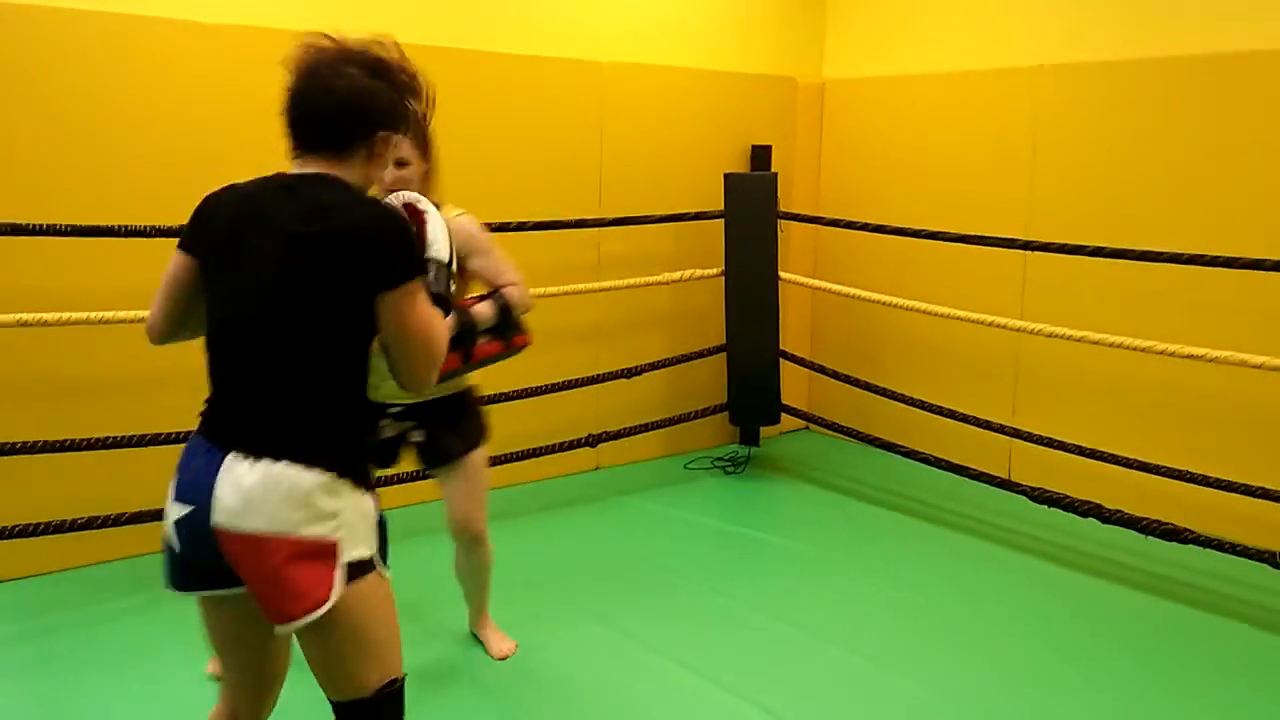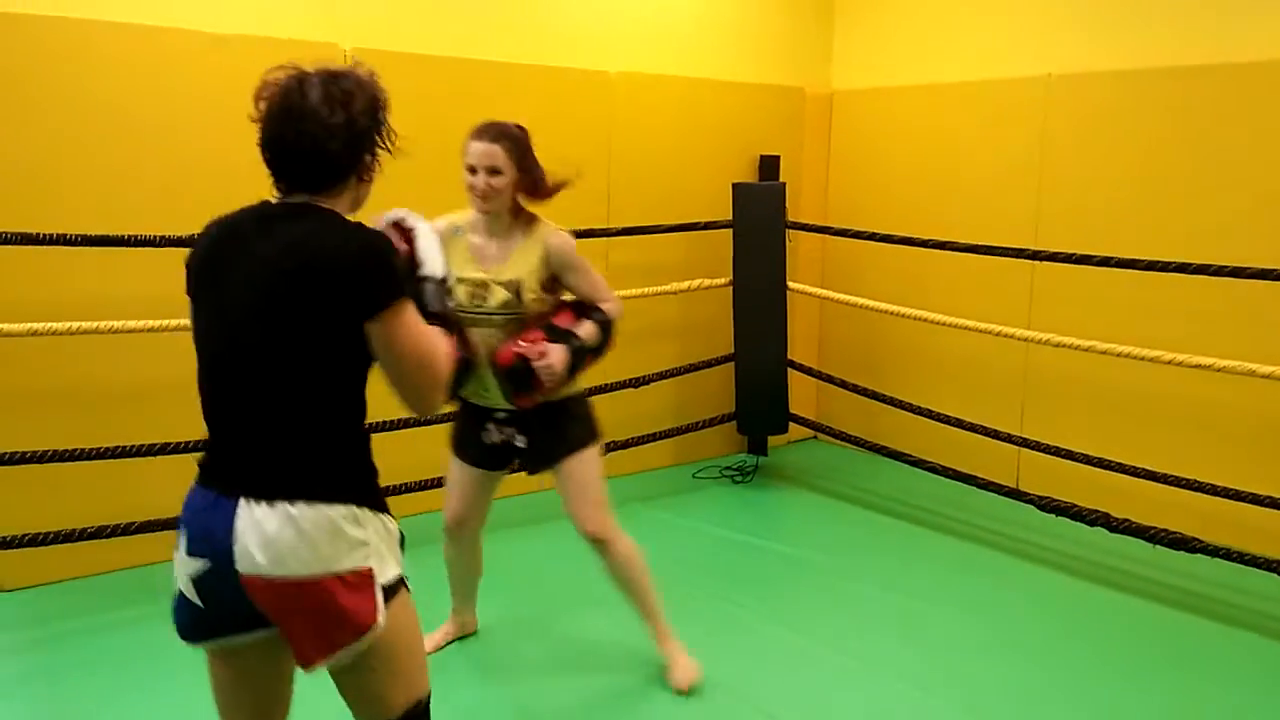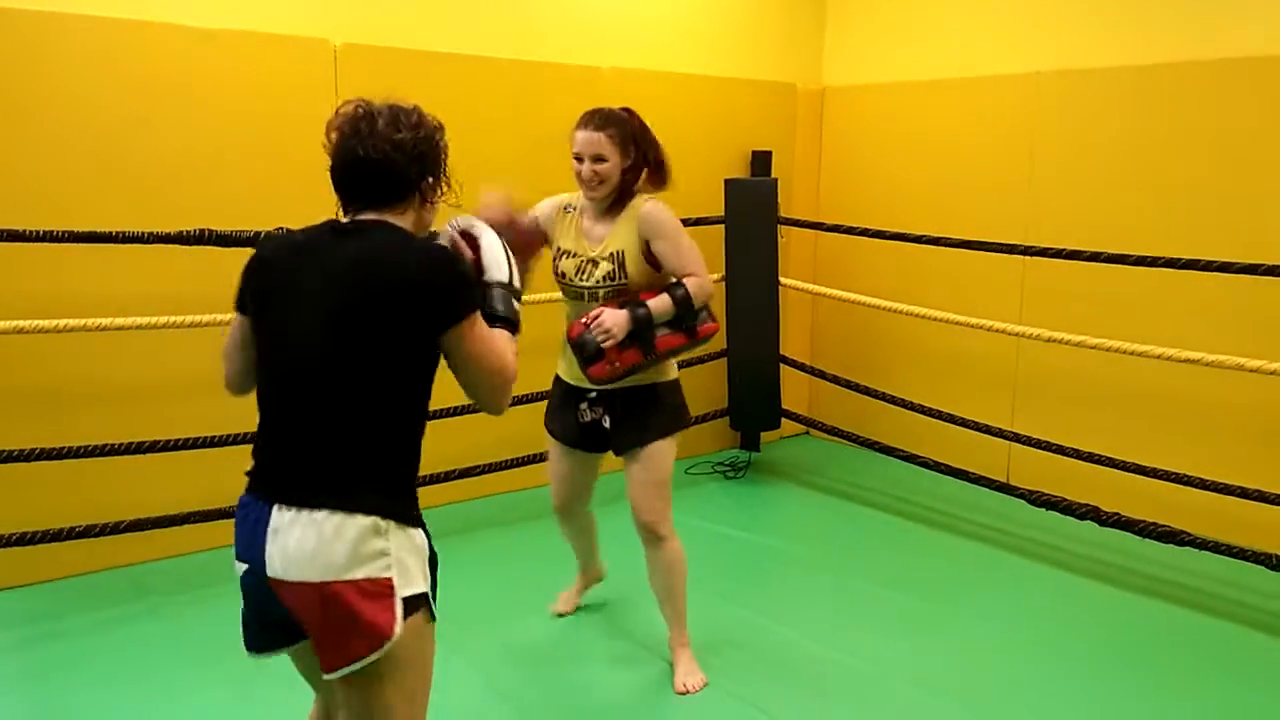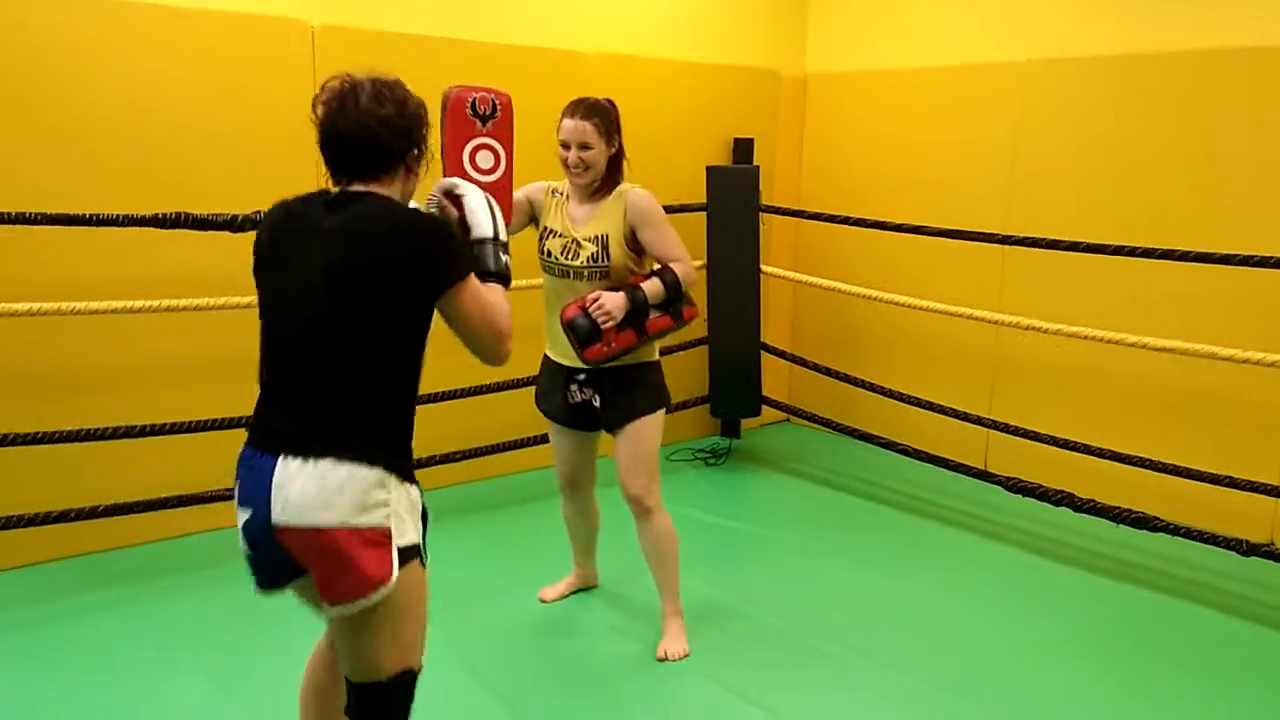
dt=0.4s
person 1, frame 1
left shoulder: (222, 210)
right shoulder: (374, 228)
left elbow: (162, 327)
right elbow: (419, 372)
right wrist: (434, 270)
left hip: (208, 482)
right hip: (304, 496)
person 1, frame 2
left shoulder: (213, 244)
right shoulder: (363, 254)
right elbow: (428, 389)
right wrist: (432, 286)
left hip: (215, 525)
right hip: (322, 530)
person 1, frame 3
left shoulder: (274, 258)
right shoulder: (429, 268)
left elbow: (239, 378)
right elbow: (495, 391)
right wrist: (496, 294)
left hip: (264, 533)
right hip: (358, 540)
person 1, frame 4
left shoulder: (279, 225)
right shoulder: (421, 235)
right elbow: (495, 345)
right wrist: (487, 246)
left hip: (265, 480)
right hip: (355, 488)
left knee: (348, 637)
person 2, frame 1
left shoulder: (454, 228)
left elbow: (517, 294)
left wrist: (463, 321)
left hip: (442, 403)
right hip: (369, 401)
left knee: (469, 526)
left ankle: (481, 619)
person 2, frame 2
left shoulder: (550, 243)
right shoulder: (444, 235)
left elbow: (609, 309)
left wrist: (568, 348)
left hip: (551, 408)
right hip: (481, 409)
left knee: (599, 531)
right knee: (457, 521)
left ankle: (667, 640)
right ankle: (460, 618)
person 2, frame 3
left shoulder: (650, 215)
right shoulder: (554, 212)
left elbow: (701, 284)
left wrist: (634, 316)
right wrist: (495, 228)
left hip: (643, 390)
right hip: (576, 386)
left knee: (651, 522)
right knee: (567, 502)
left ankle: (680, 647)
right ankle: (589, 572)
person 2, frame 4
left shoulder: (633, 203)
right shoulder: (542, 197)
left elbow: (684, 269)
left wrist: (629, 299)
left hip: (629, 370)
right hip: (564, 368)
left knee: (641, 494)
right knee: (572, 483)
left ankle: (672, 616)
right ankle: (583, 570)
